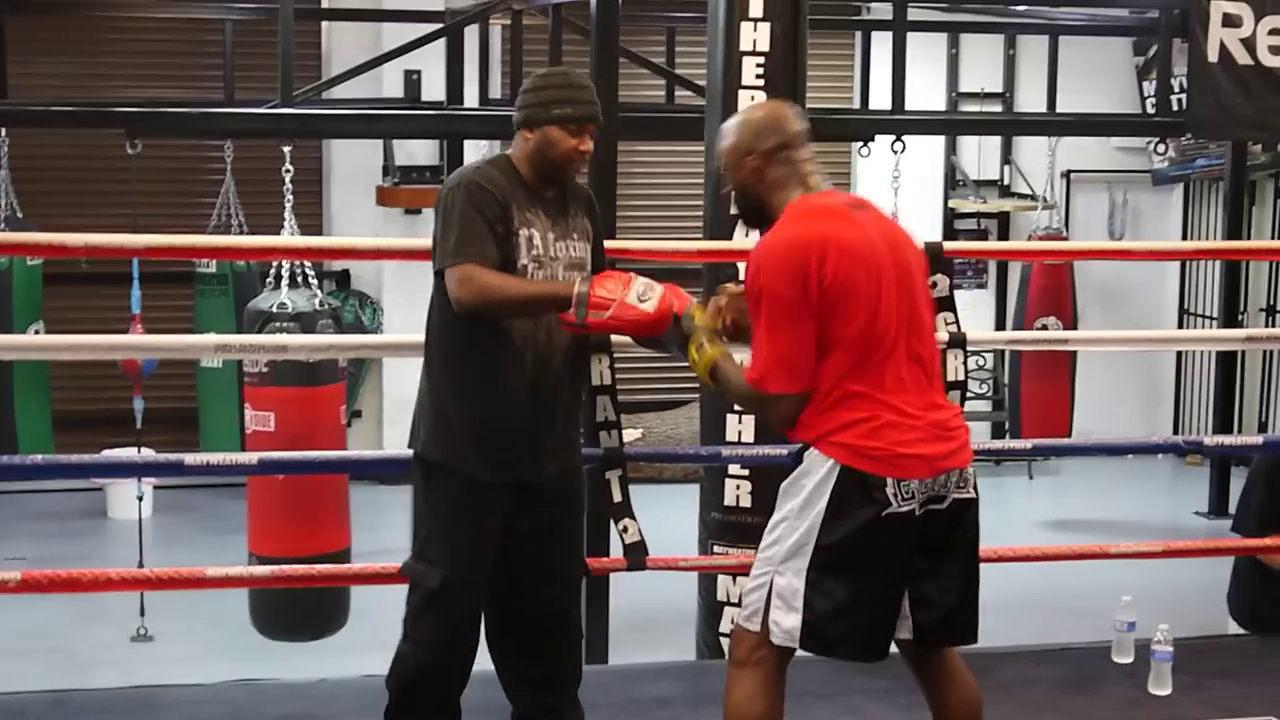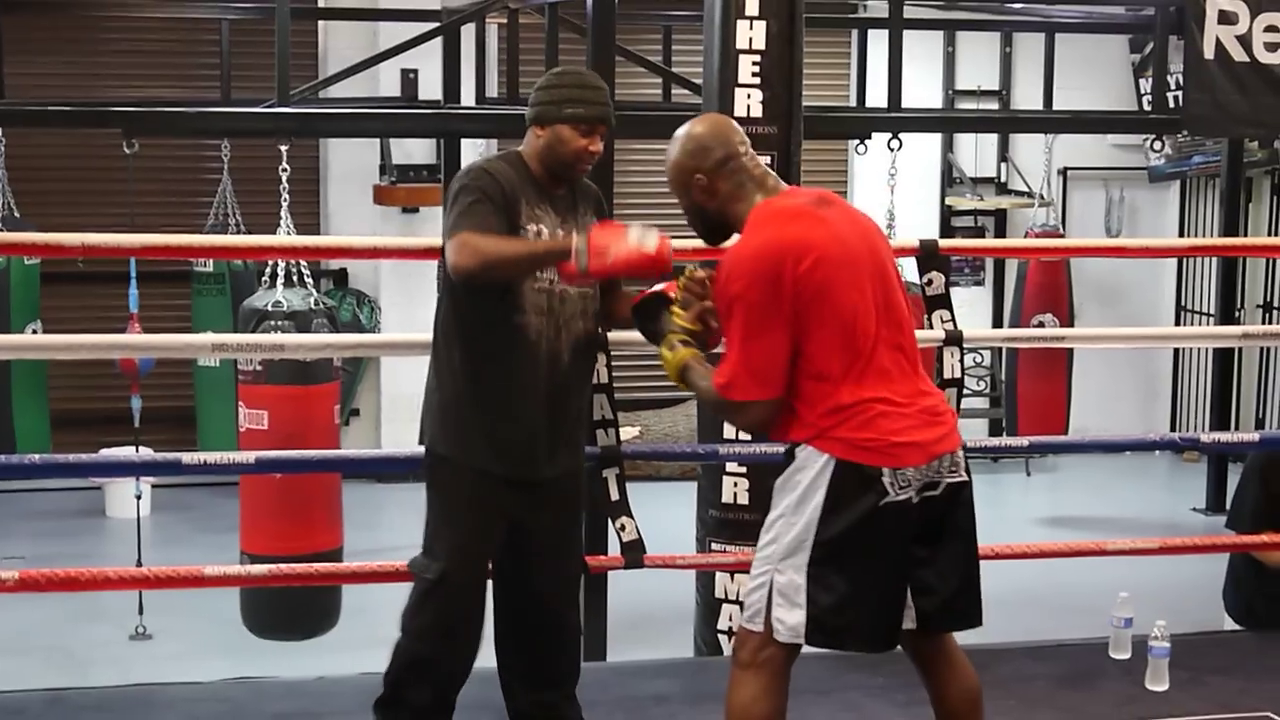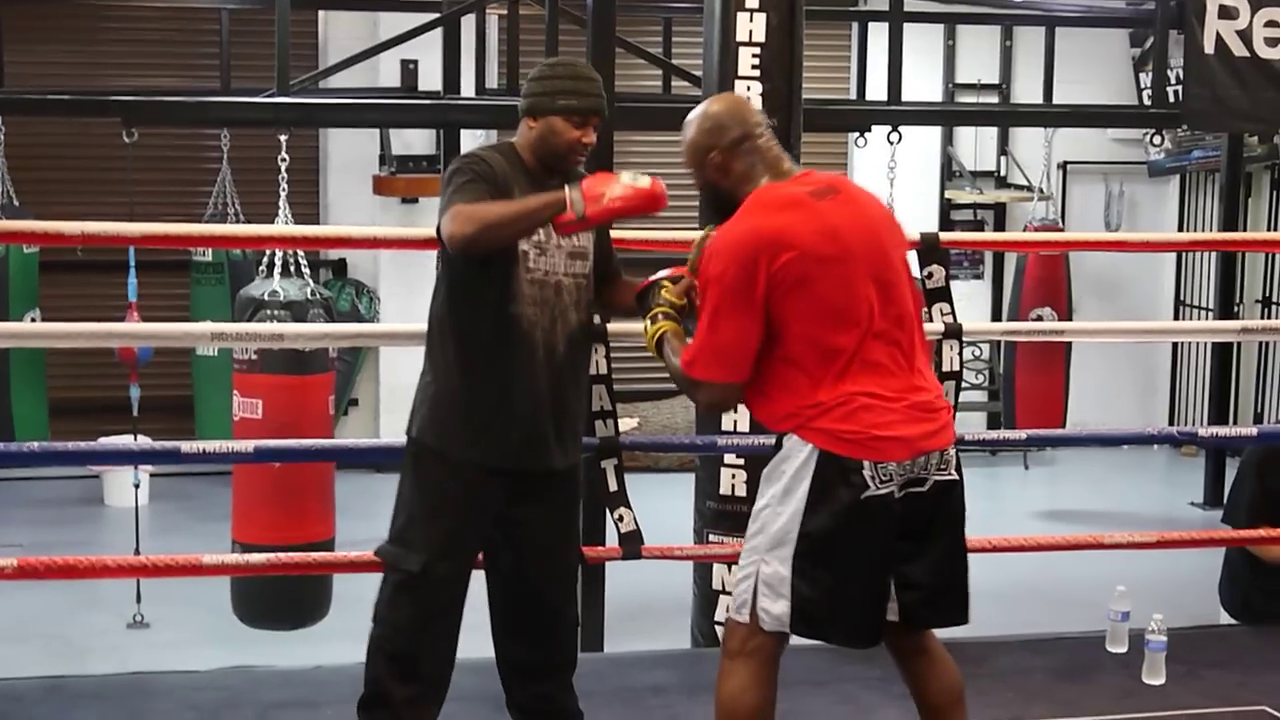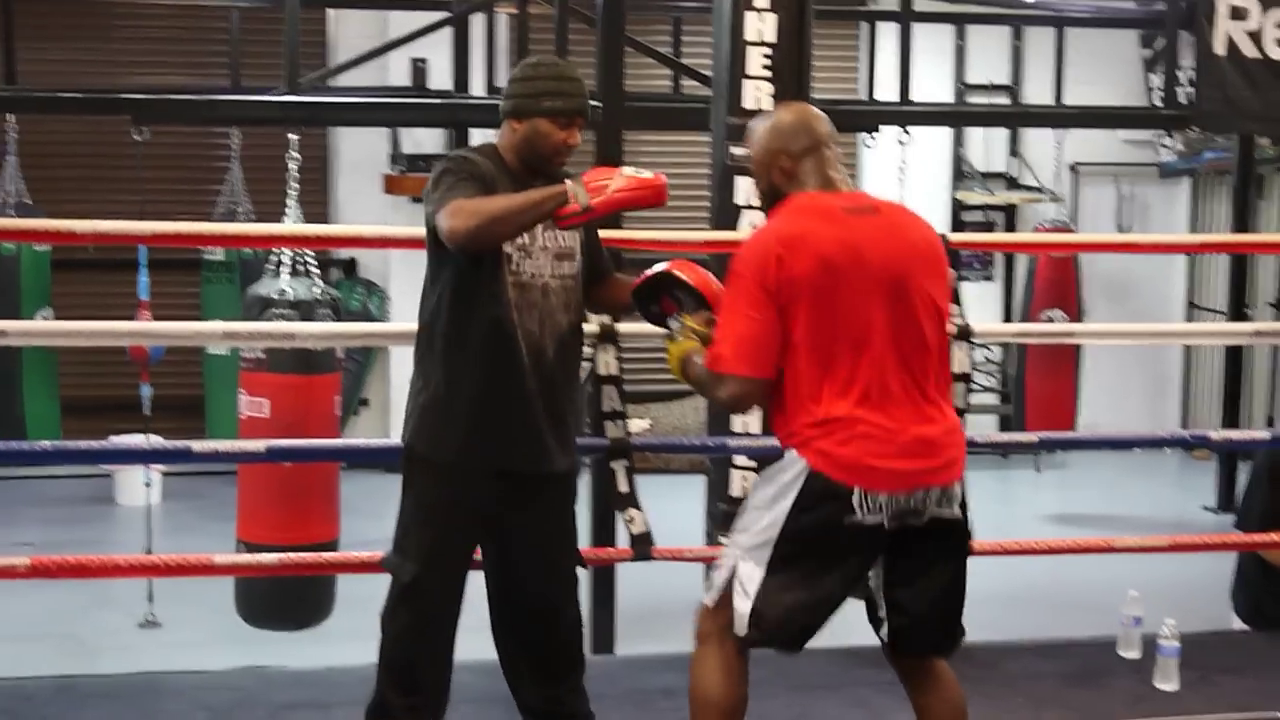
dt=0.2s
person 1, frame 1
left shoulder: (581, 204)
right shoulder: (476, 189)
left elbow: (597, 303)
right elbow: (467, 287)
left wrist: (647, 310)
right wrist: (574, 294)
left hip: (550, 446)
right hip: (466, 442)
left knee: (549, 598)
right knee: (449, 597)
person 1, frame 2
left shoulder: (587, 200)
right shoulder: (487, 182)
left elbow: (607, 300)
right elbow: (465, 259)
right wrist: (574, 248)
left hip: (555, 440)
right hip: (473, 438)
left knee: (548, 596)
right knee: (451, 589)
person 1, frame 3
left shoulder: (580, 186)
right shoulder: (480, 171)
left elbow: (607, 290)
right elbow: (461, 230)
right wrist: (568, 203)
left hip: (549, 432)
right hip: (463, 430)
left knee: (545, 587)
right knee: (428, 582)
person 1, frame 4
left shoulder: (569, 193)
right shoulder: (465, 172)
left elbow: (597, 288)
right elbow: (462, 227)
right wrist: (568, 195)
left hip: (542, 434)
right hip: (456, 434)
left knee: (546, 591)
right knee: (426, 589)
person 2, frame 1
left shoulder: (784, 249)
right shoulder: (880, 225)
left elbow: (780, 403)
left wrist: (707, 354)
right wrist: (762, 320)
left hip: (859, 471)
right hip: (943, 461)
left knee: (756, 649)
right knee: (932, 647)
person 2, frame 2
left shoulder: (753, 256)
right shoulder: (840, 213)
left elbow: (754, 411)
left wrist: (681, 353)
right wrist: (727, 315)
left hip: (852, 465)
right hip: (934, 450)
left knee: (759, 650)
right knee: (931, 638)
person 2, frame 3
left shoulder: (742, 240)
right shoulder: (863, 202)
left elbow: (713, 391)
left wrist: (662, 324)
left hip: (840, 457)
right hip: (928, 444)
left knee: (750, 641)
right knee: (912, 633)
person 2, frame 4
left shoulder: (772, 246)
right shoulder: (919, 233)
left elbow: (735, 391)
left wrist: (684, 346)
left hip: (838, 477)
right hip: (933, 473)
left knee: (720, 631)
right knee: (918, 653)
